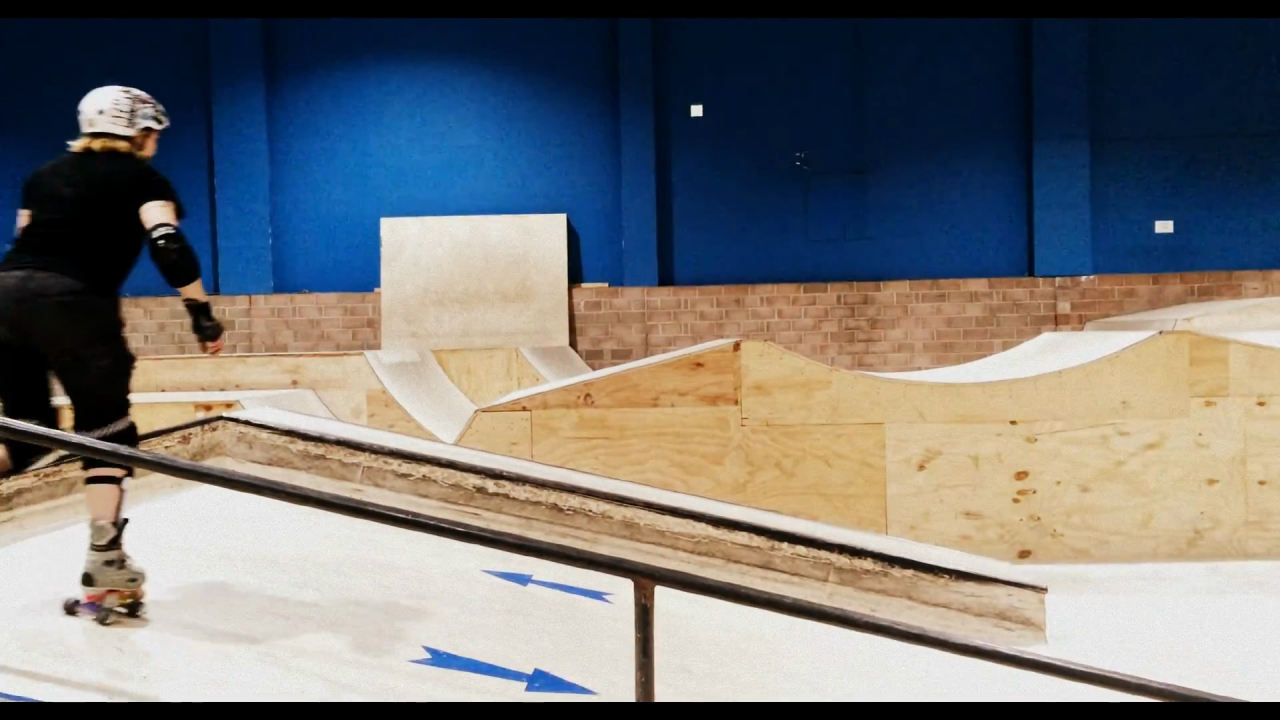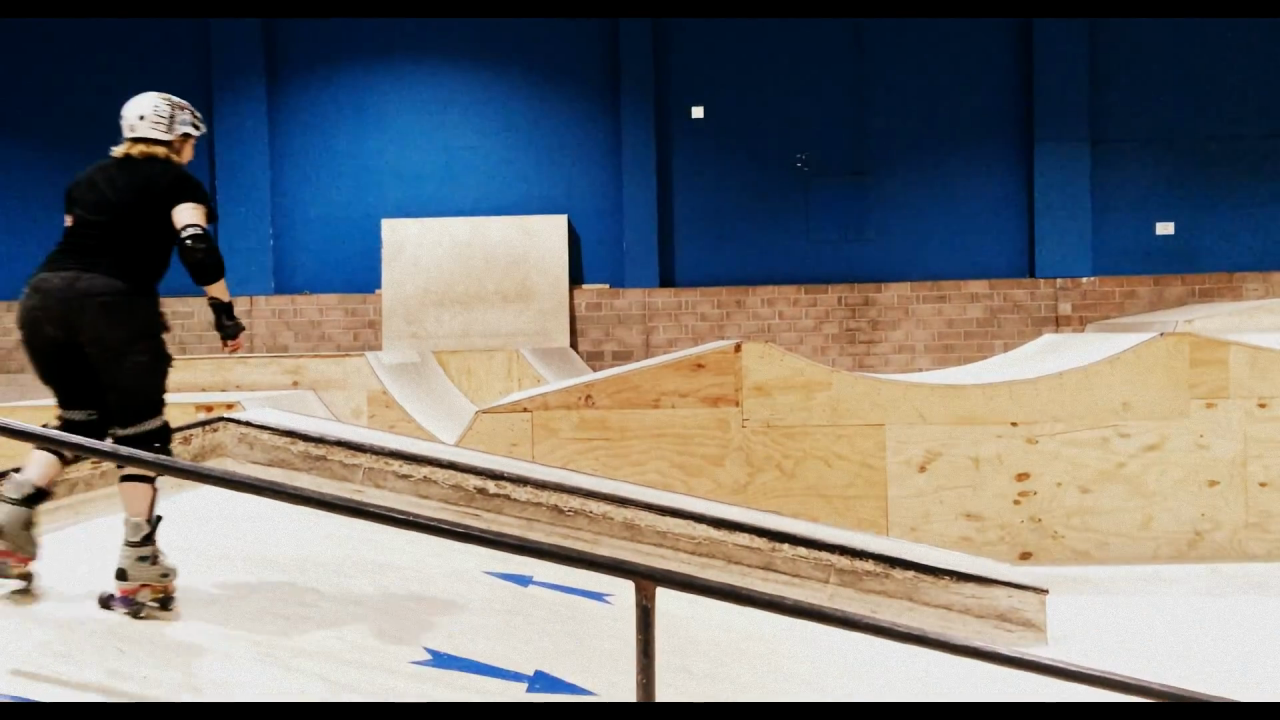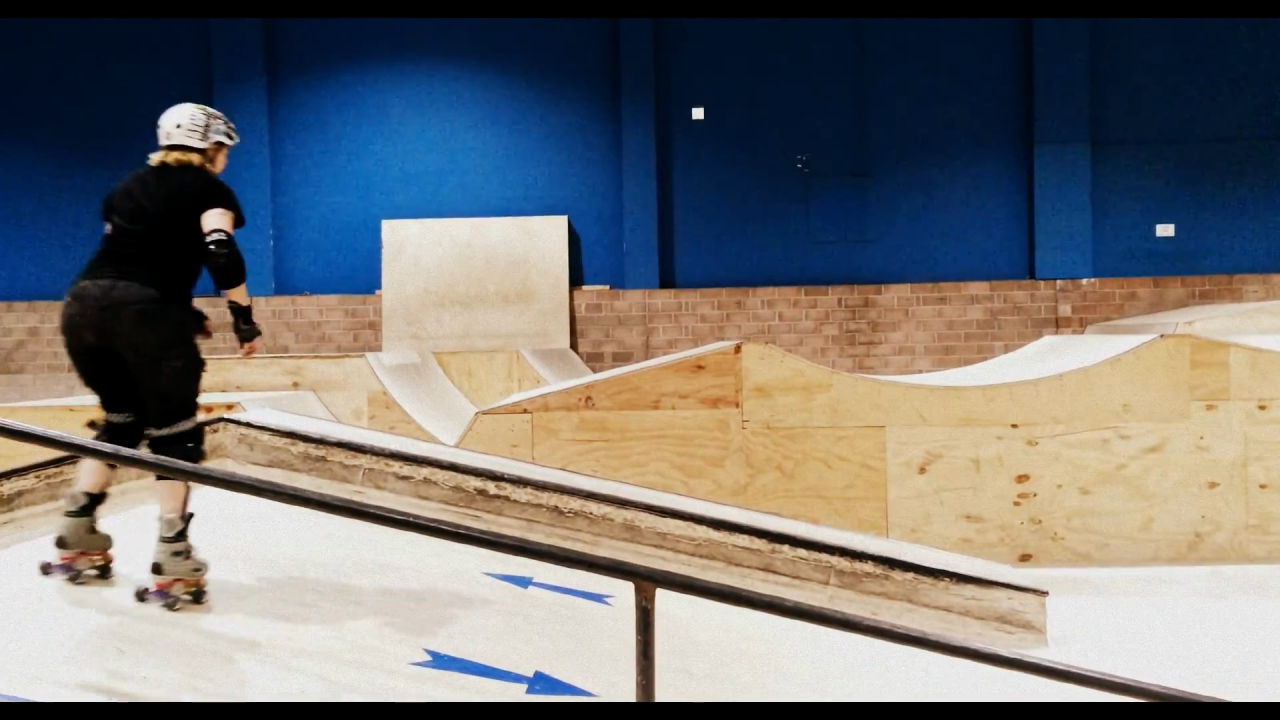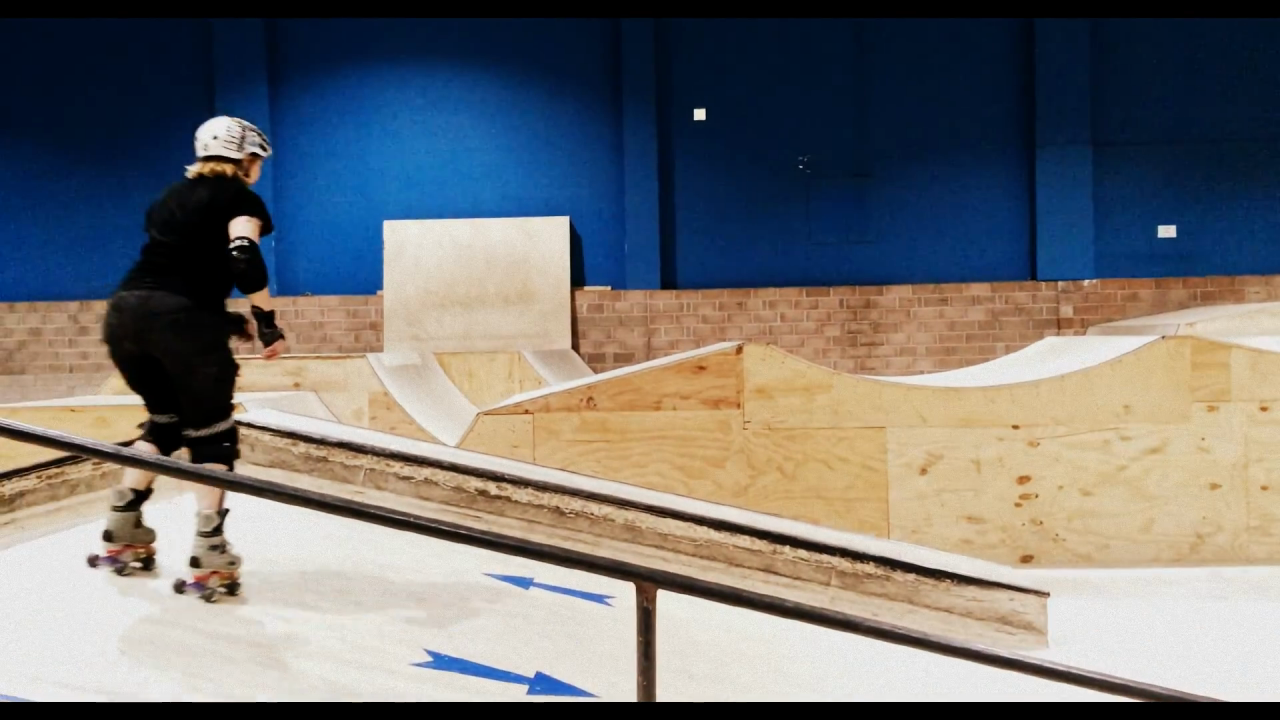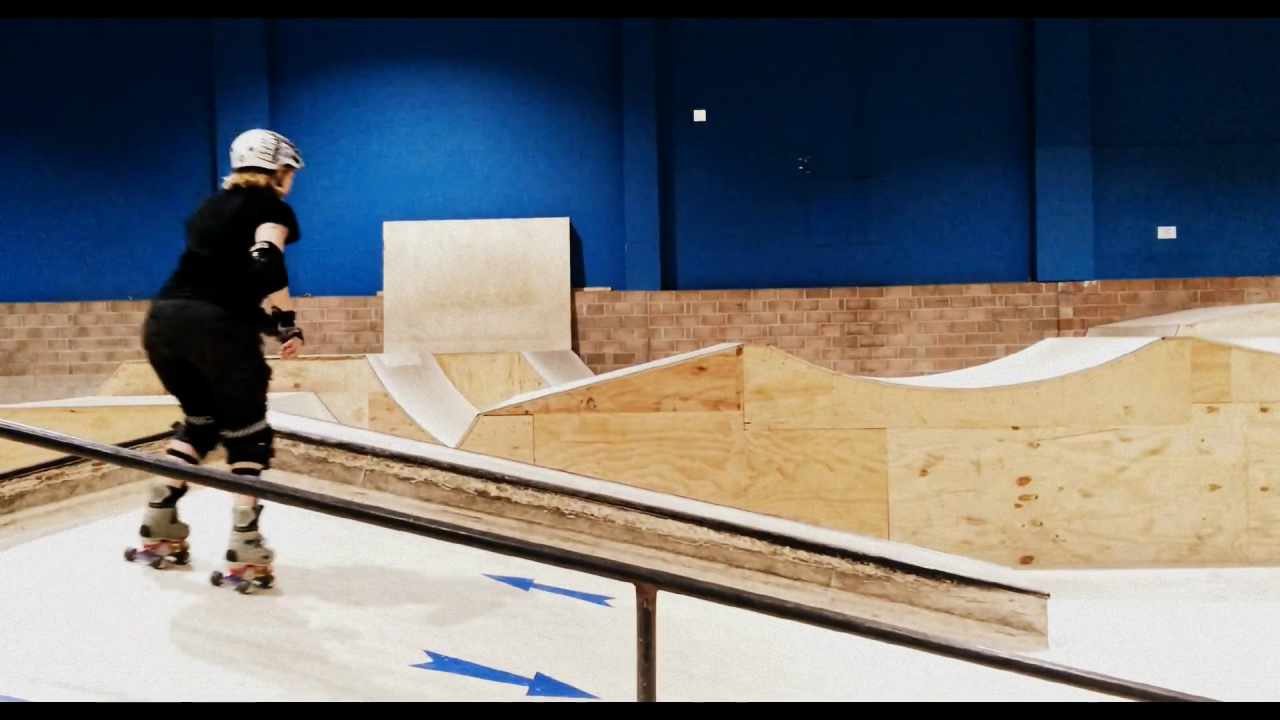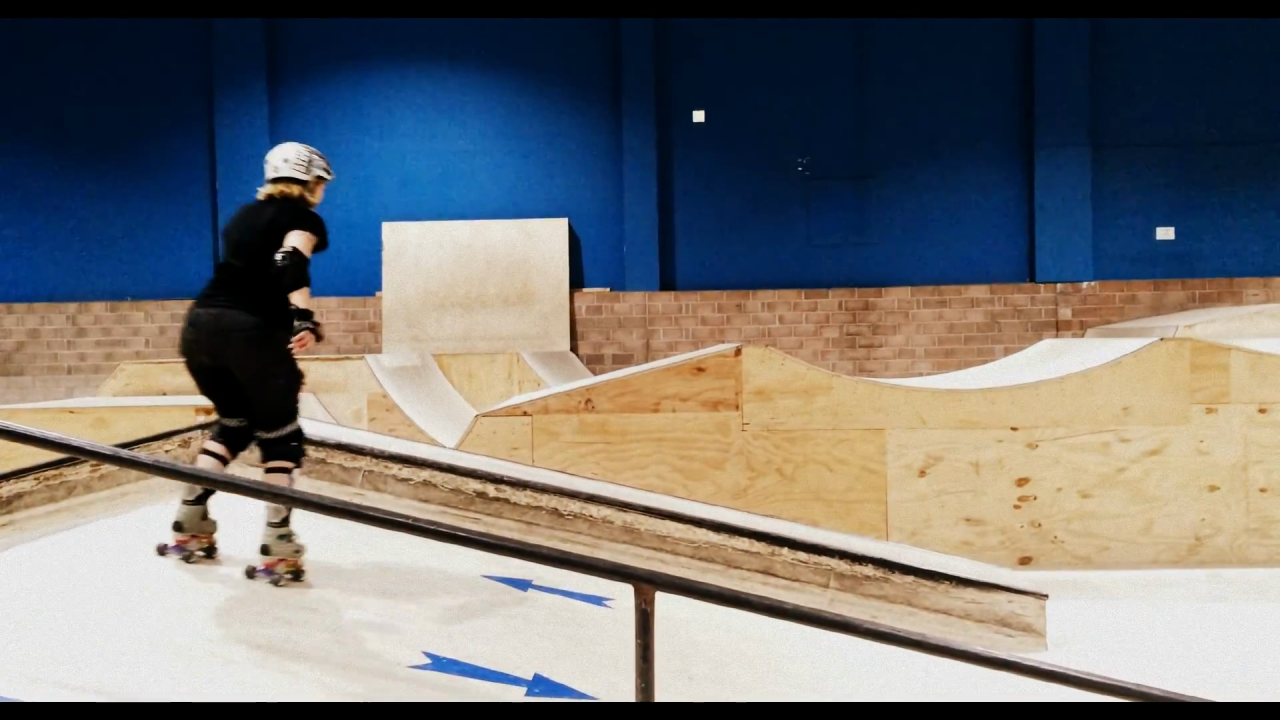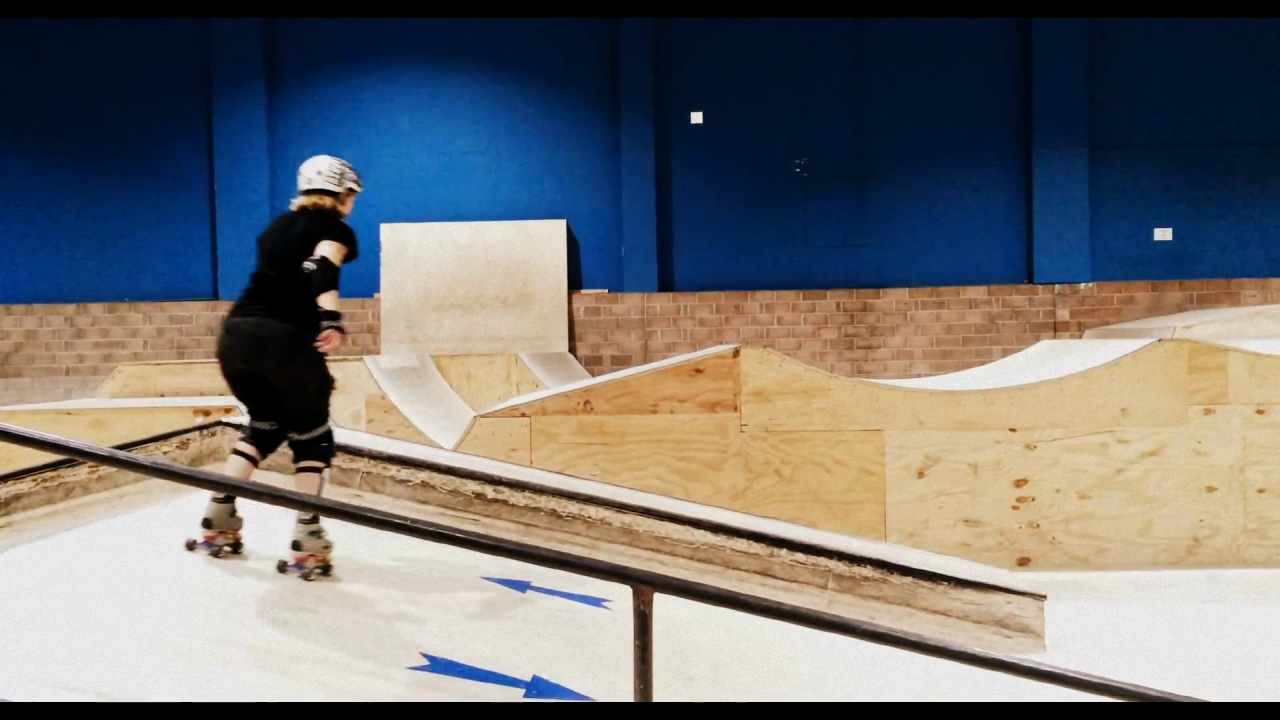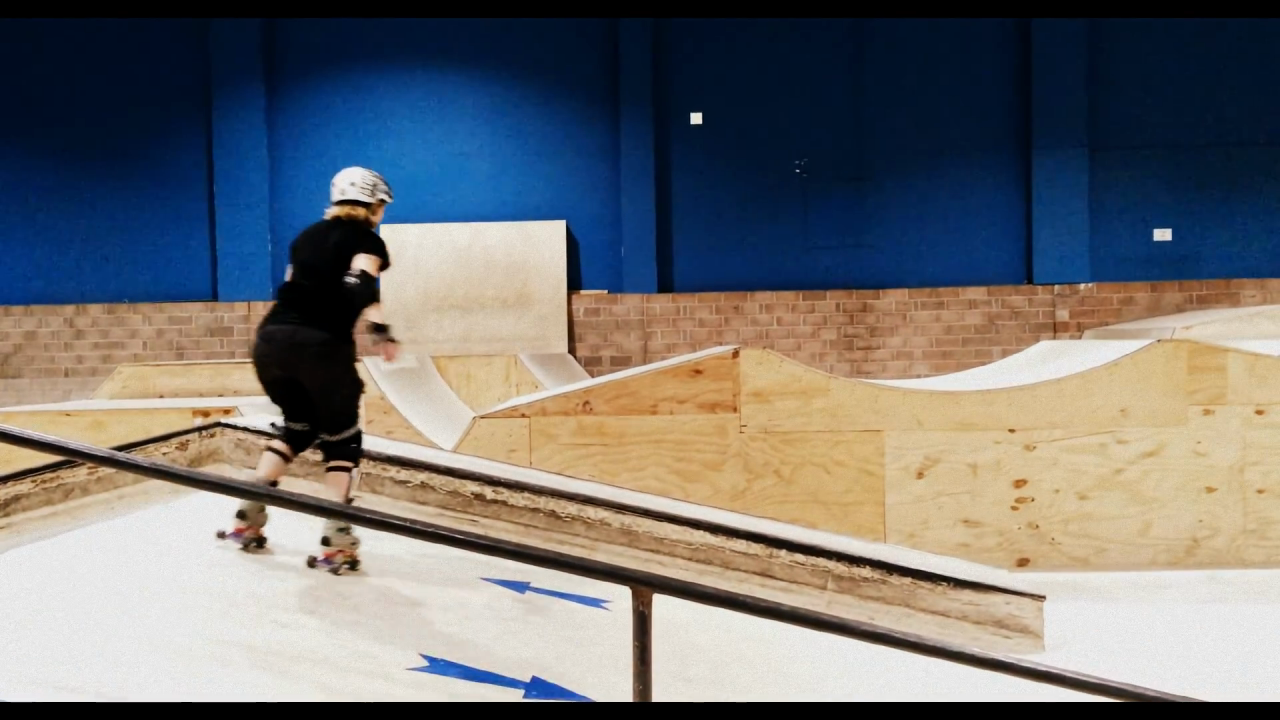
dt=0.1s
person 1, frame 1
left shoulder: (44, 175)
right shoulder: (141, 178)
right elbow: (168, 242)
right wrist: (201, 310)
right hip: (73, 302)
right knee: (108, 433)
person 1, frame 2
left shoulder: (87, 179)
right shoulder: (178, 182)
right elbow: (196, 244)
right wrist: (224, 310)
left hip: (45, 295)
right hip: (115, 303)
left knee: (81, 422)
right knee: (141, 434)
person 1, frame 3
left shoulder: (127, 187)
right shoulder: (210, 189)
right elbow: (220, 250)
left wrist: (182, 312)
right wrist: (243, 315)
left hip: (84, 303)
right hip: (148, 310)
left knee: (123, 422)
right knee: (177, 435)
left ankle: (76, 532)
person 1, frame 4
left shoulder: (168, 198)
right shoulder: (241, 199)
right elbow: (244, 255)
left wrist: (219, 315)
right wrist: (266, 318)
left hip: (125, 312)
right hip: (183, 319)
left knee: (166, 421)
right knee: (212, 435)
left ankle: (122, 527)
right ankle: (209, 550)
person 1, frame 5
left shoulder: (209, 207)
right shoulder: (273, 208)
right elbow: (265, 260)
left wrist: (255, 314)
right wrist: (283, 319)
left hip: (163, 318)
right hip: (217, 324)
left knee: (202, 422)
right knee: (249, 436)
left ankle: (159, 524)
right ankle: (245, 546)
person 1, frame 6
left shoulder: (244, 216)
right shoulder: (303, 218)
right elbow: (290, 263)
left wrist: (283, 314)
right wrist: (305, 316)
left hip: (200, 325)
right hip: (251, 332)
left knee: (234, 424)
right knee: (280, 438)
left ankle: (190, 519)
right ankle: (277, 543)
person 1, frame 7
left shoulder: (277, 227)
right shoulder: (333, 228)
right elbow: (319, 271)
right wrist: (331, 319)
left hip: (236, 333)
right hip: (286, 338)
left knee: (265, 427)
right knee: (312, 440)
left ankle: (217, 519)
right ankle: (308, 540)
person 1, frame 8
left shoulder: (309, 236)
right shoulder: (367, 240)
right elbow: (359, 284)
right wrist: (380, 329)
left hip: (271, 339)
right hip: (320, 345)
left knee: (298, 427)
right knee: (342, 441)
left ankle: (249, 514)
right ankle: (337, 538)
